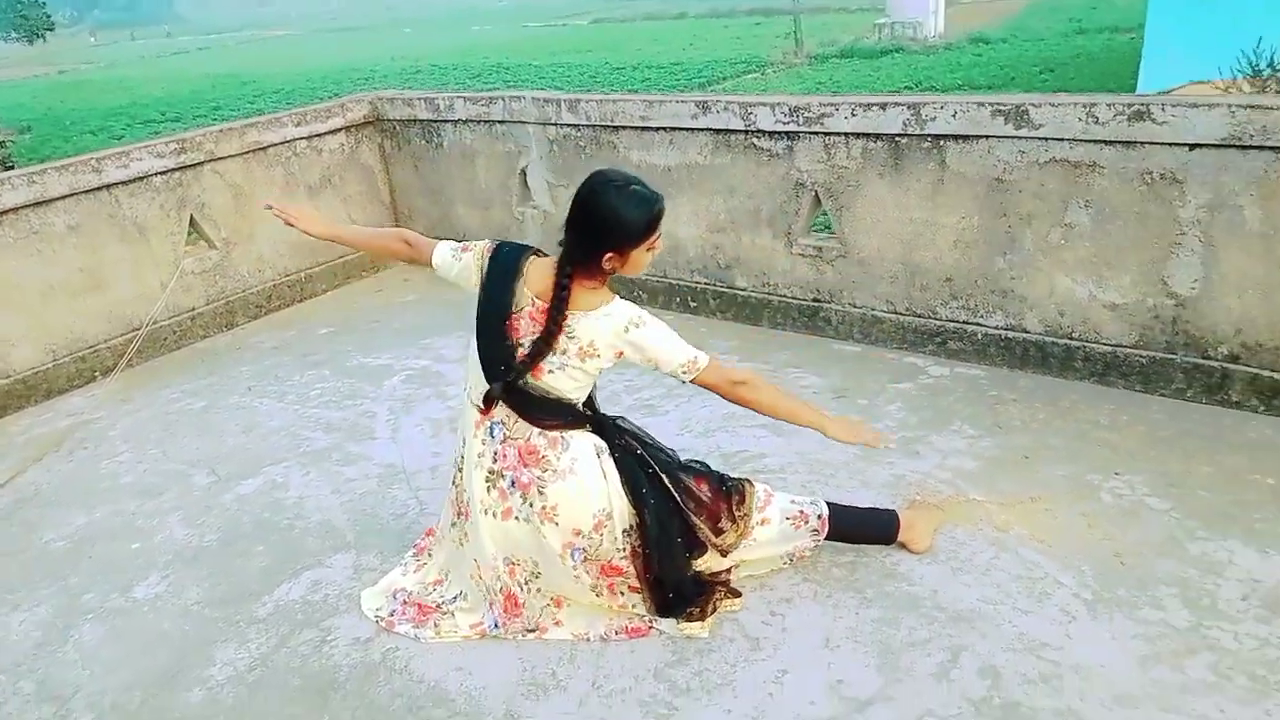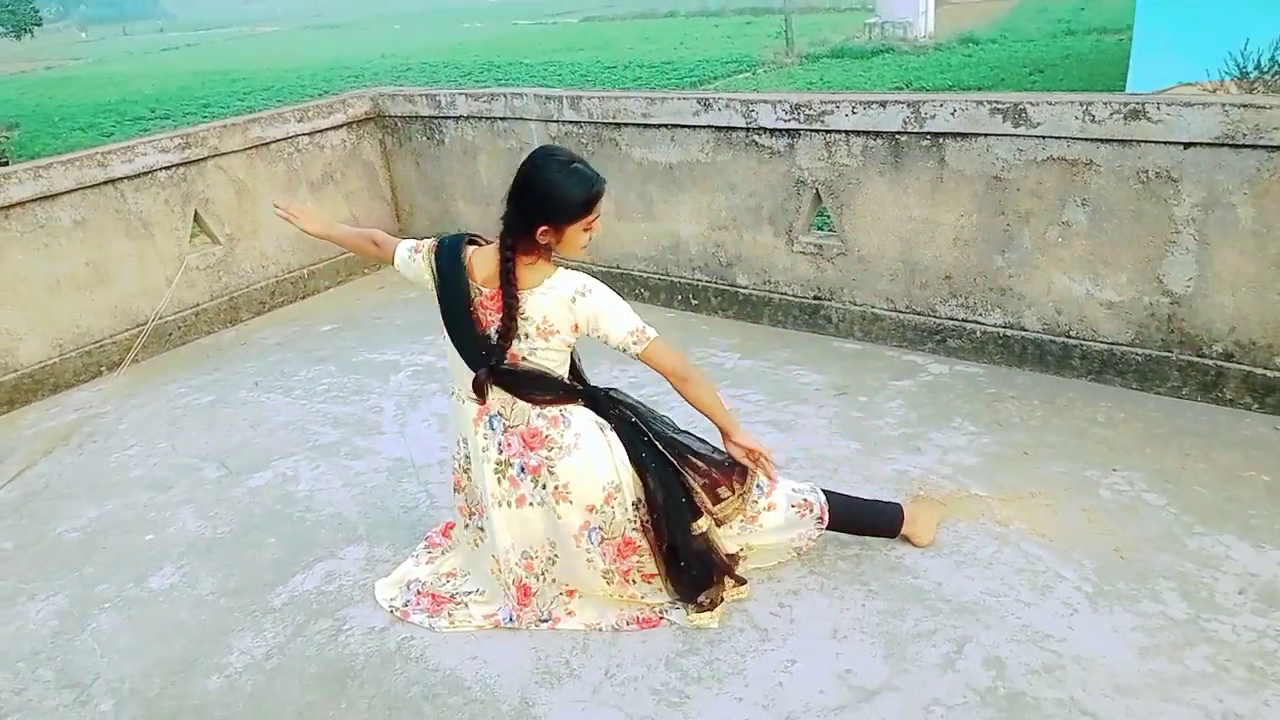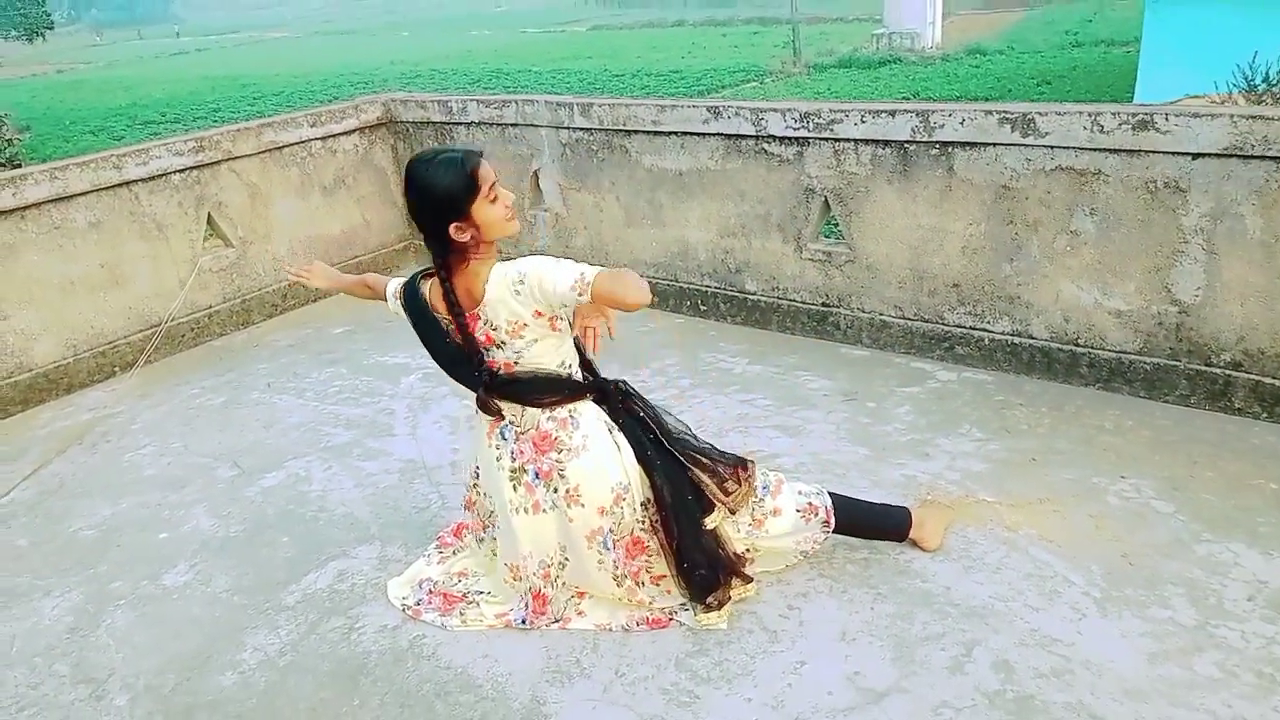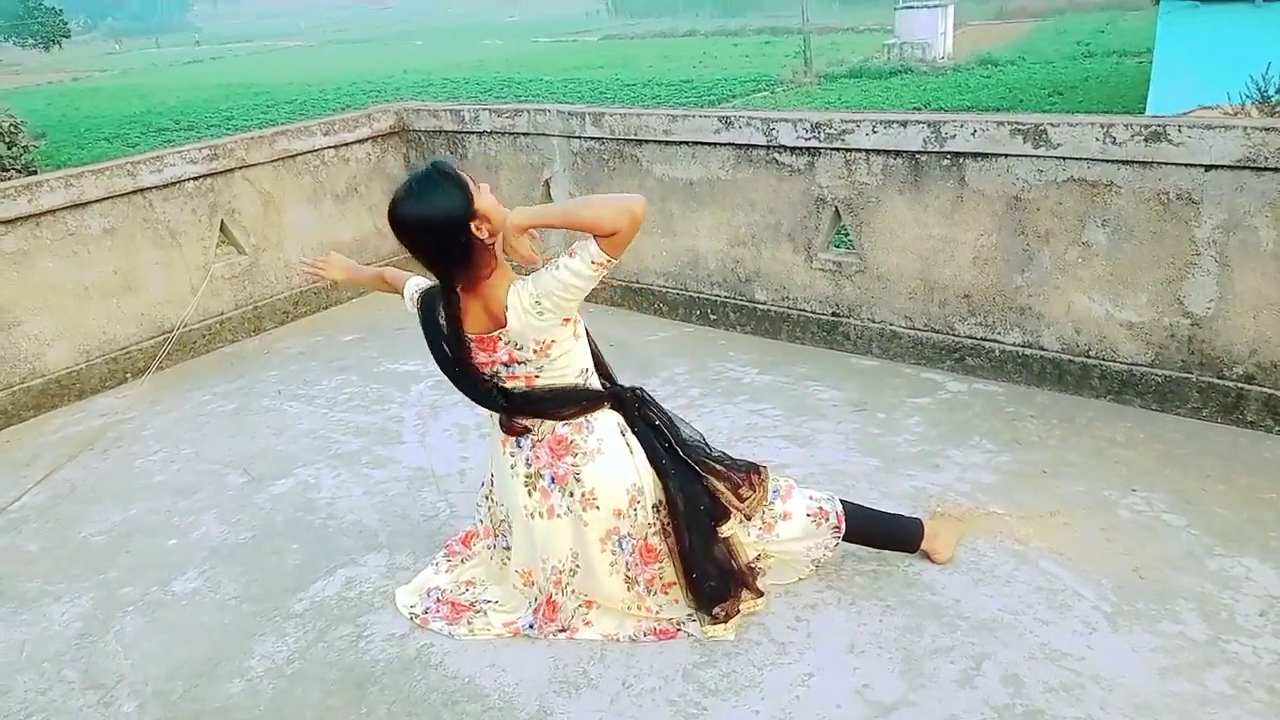
dt=0.5s
person 1, frame 1
left shoulder: (499, 266)
right shoulder: (622, 325)
left elbow: (411, 245)
right elbow: (732, 384)
left wrist: (323, 227)
right wrist: (831, 422)
left hip: (492, 483)
right hip: (567, 485)
right knee: (725, 505)
right ankle: (894, 526)
person 1, frame 2
left shoulder: (452, 261)
right shoulder: (577, 296)
left elbow: (380, 243)
right elbow: (676, 367)
left wrist: (320, 225)
right wrist: (732, 430)
left hip: (494, 470)
right hip: (571, 461)
right knee: (714, 486)
right ankle: (897, 519)
person 1, frame 3
left shoulder: (422, 295)
right shoulder: (524, 281)
left elbow: (378, 285)
right elbow: (635, 293)
left wrist: (334, 279)
right wrist: (593, 304)
left hip: (514, 469)
right hip: (586, 456)
right knee: (725, 490)
right ankle: (907, 523)
person 1, frame 4
left shoulder: (435, 306)
right shoulder: (538, 298)
left elbow: (399, 276)
right elbow: (631, 210)
left wrist: (353, 271)
right wrist: (527, 217)
left hip: (528, 478)
right hip: (602, 467)
right knee: (745, 499)
right ankle: (919, 534)
